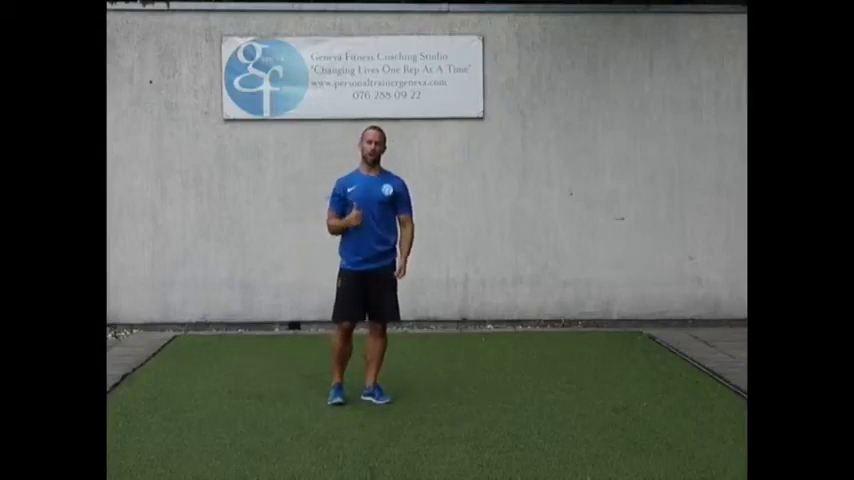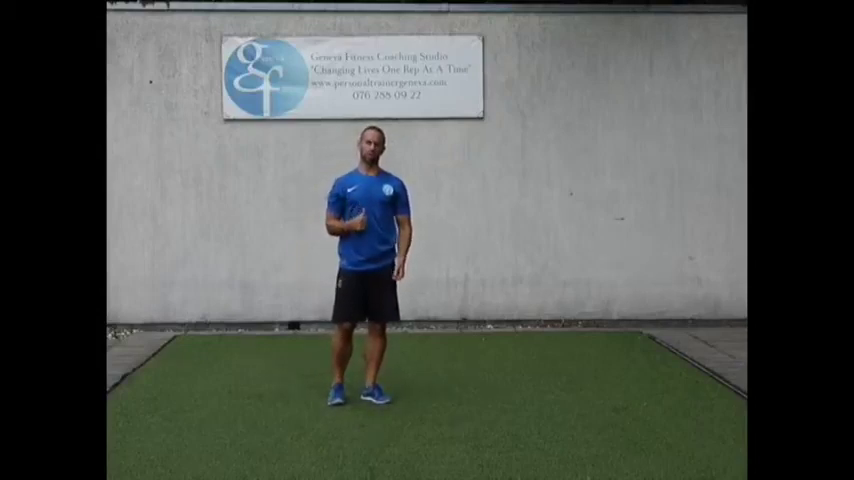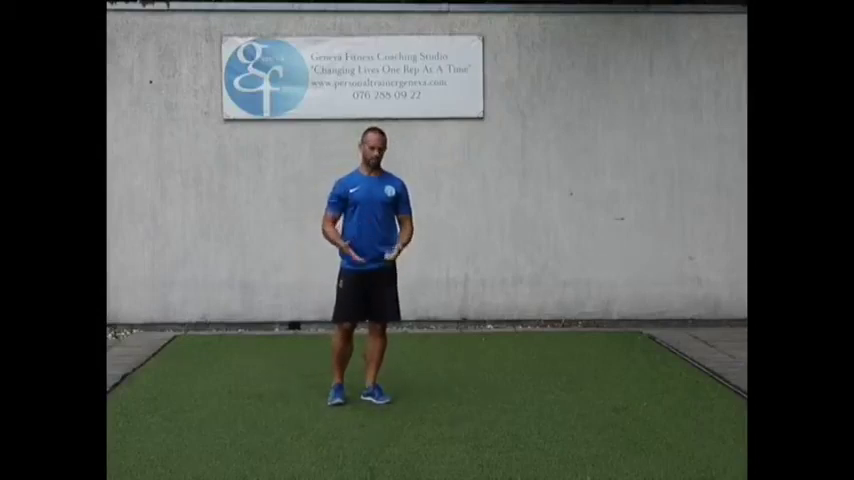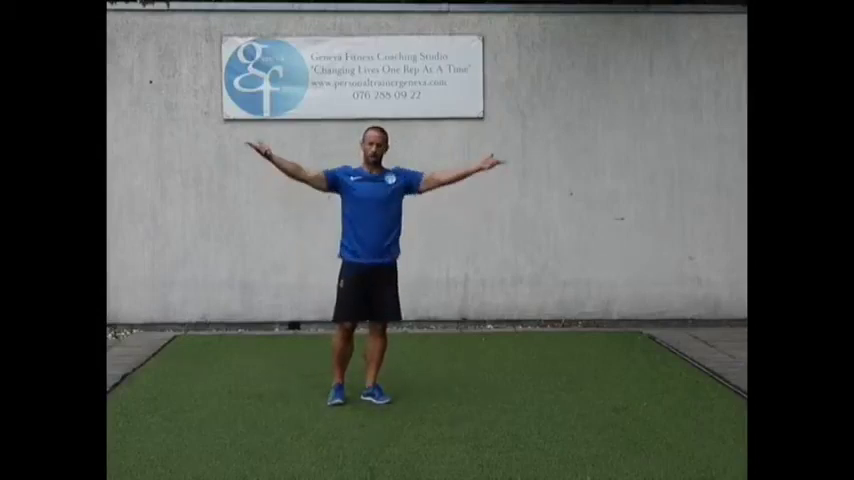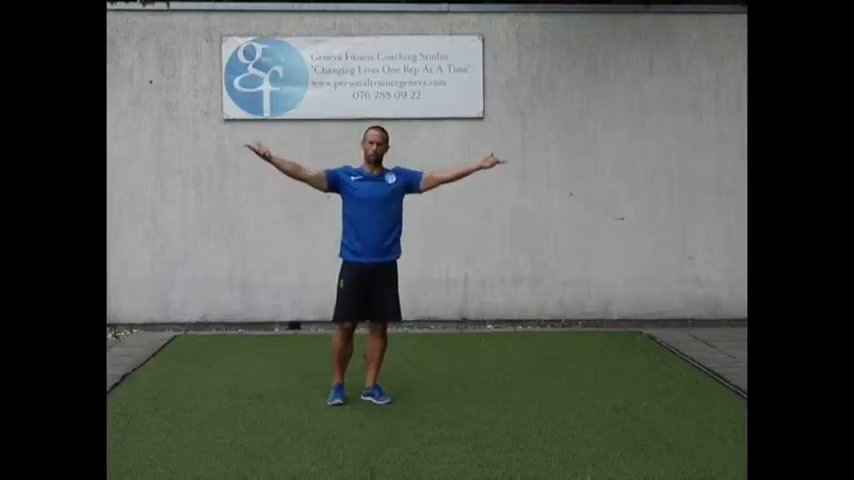
dt=0.5s
person 1, frame 1
left shoulder: (395, 184)
right shoulder: (344, 183)
left elbow: (406, 225)
right elbow: (331, 226)
left wrist: (403, 258)
right wrist: (348, 222)
left hip: (383, 268)
right hip: (351, 268)
left knee: (379, 327)
right knee: (344, 326)
left ankle: (371, 385)
right ankle: (337, 384)
person 1, frame 2
left shoulder: (394, 184)
right shoulder: (343, 184)
left elbow: (404, 226)
right elbow: (330, 225)
left wrist: (401, 259)
right wrist: (350, 225)
left hip: (383, 269)
right hip: (351, 268)
left knee: (378, 327)
right knee: (345, 326)
left ankle: (371, 386)
right ankle: (337, 384)
person 1, frame 3
left shoulder: (396, 185)
right shoulder: (345, 184)
left elbow: (406, 224)
right elbow: (327, 224)
left wrist: (400, 246)
right wrist: (343, 246)
left hip: (384, 270)
right hip: (352, 269)
left knee: (378, 327)
right knee: (345, 327)
left ankle: (371, 386)
right ankle: (337, 385)
person 1, frame 4
left shoulder: (400, 178)
right shoulder: (344, 176)
left elbow: (438, 178)
right elbow: (305, 175)
left wrist: (479, 167)
right wrist: (272, 158)
left hip: (385, 267)
right hip: (353, 266)
left knee: (379, 327)
right knee: (345, 326)
left ankle: (371, 386)
right ankle: (337, 384)
person 1, frame 5
left shoulder: (400, 178)
right shoulder: (345, 177)
left elbow: (438, 177)
right elbow: (305, 174)
left wrist: (479, 166)
right wrist: (271, 159)
left hip: (385, 267)
right hip: (353, 265)
left knee: (379, 327)
right knee: (345, 326)
left ankle: (371, 386)
right ankle: (338, 385)
